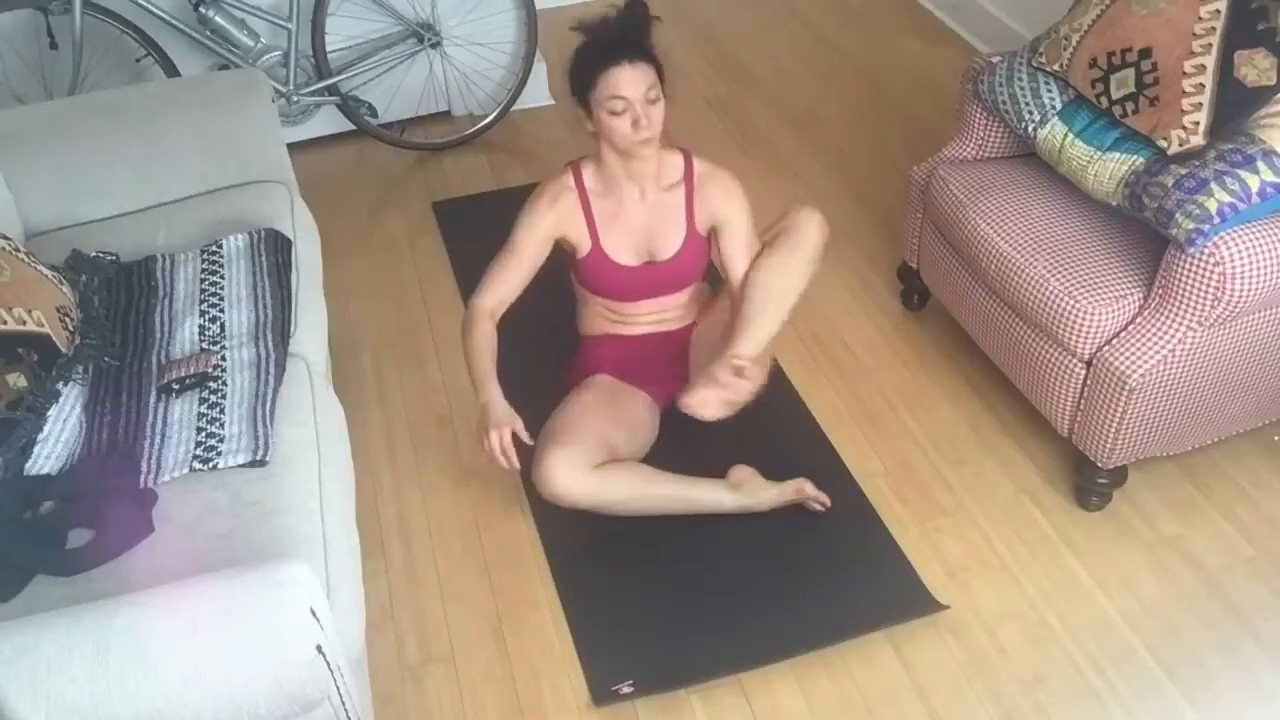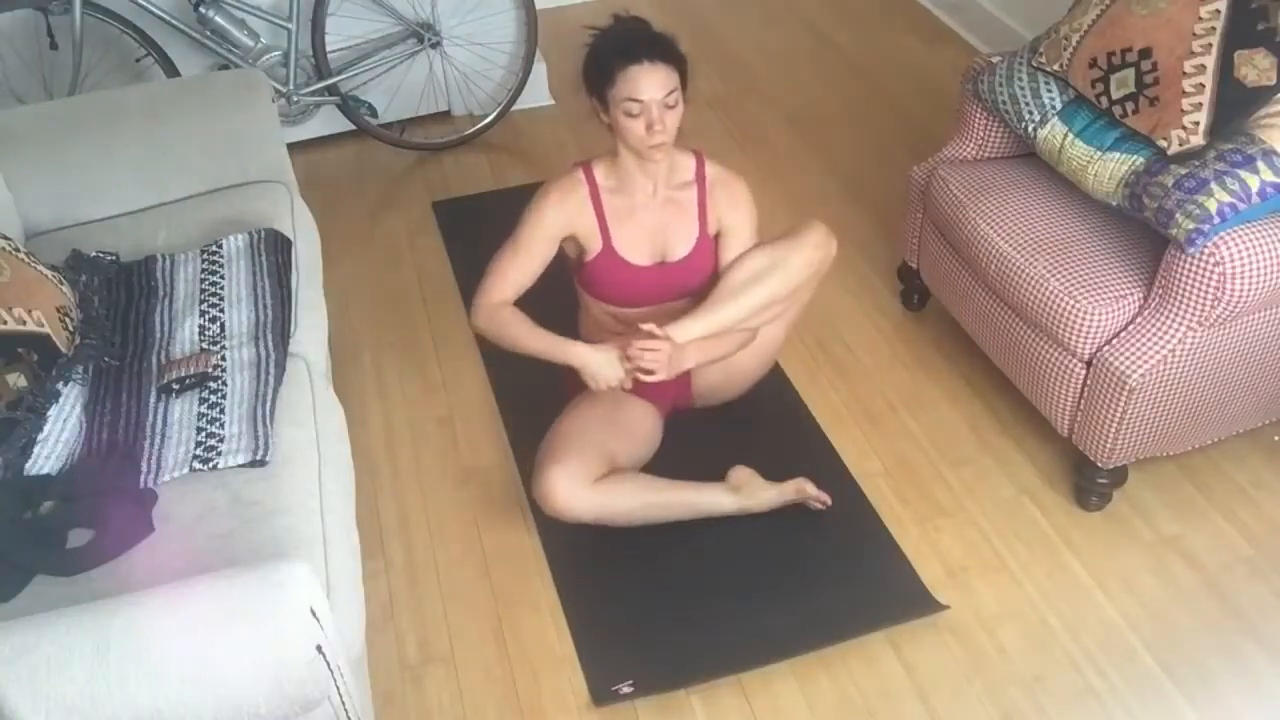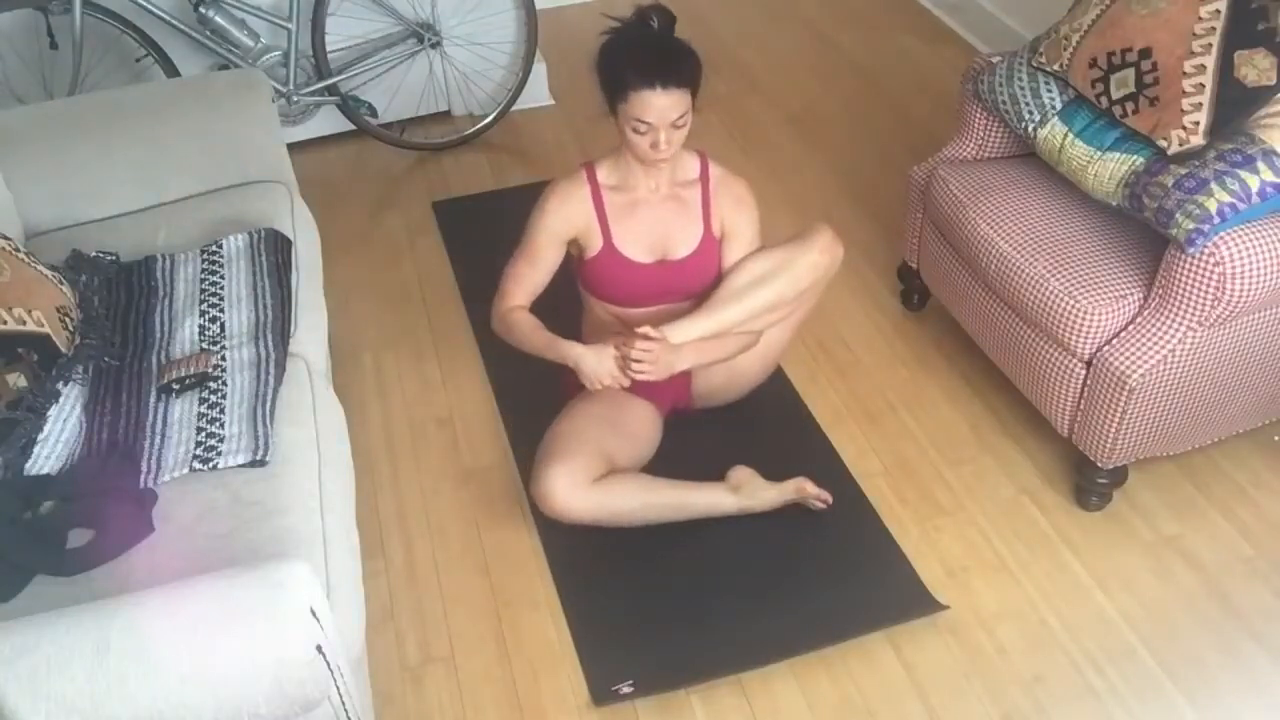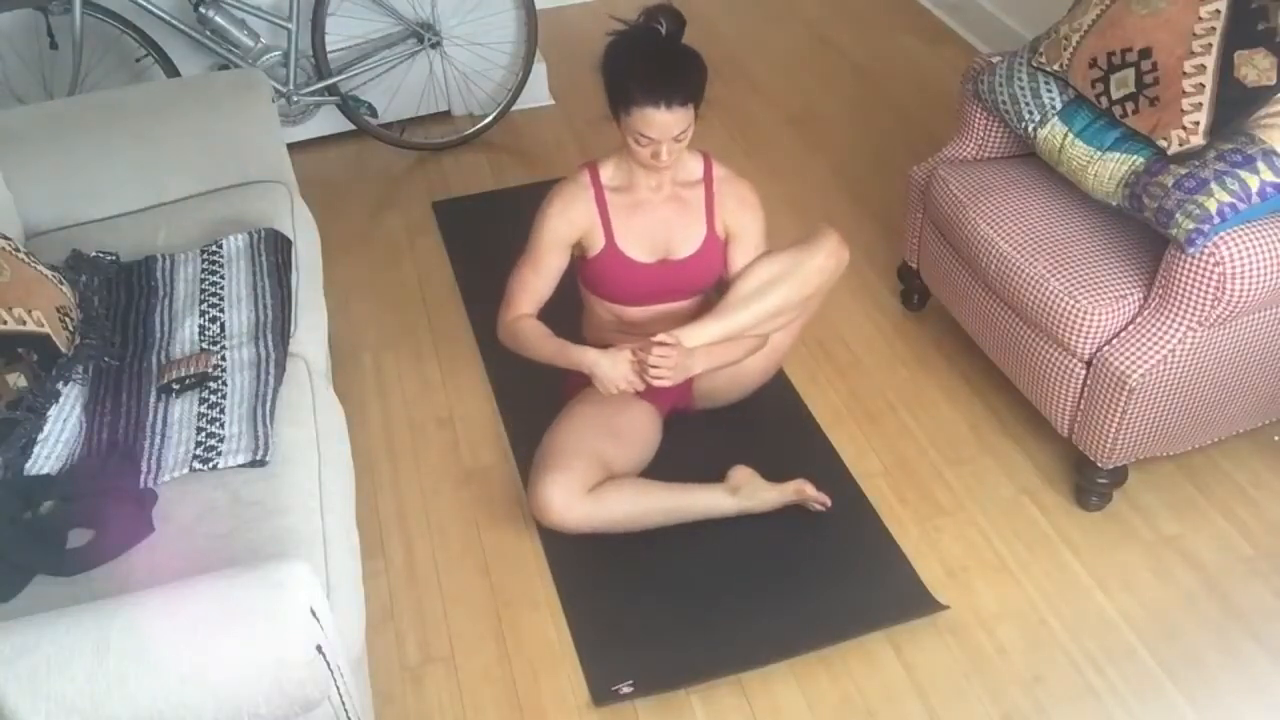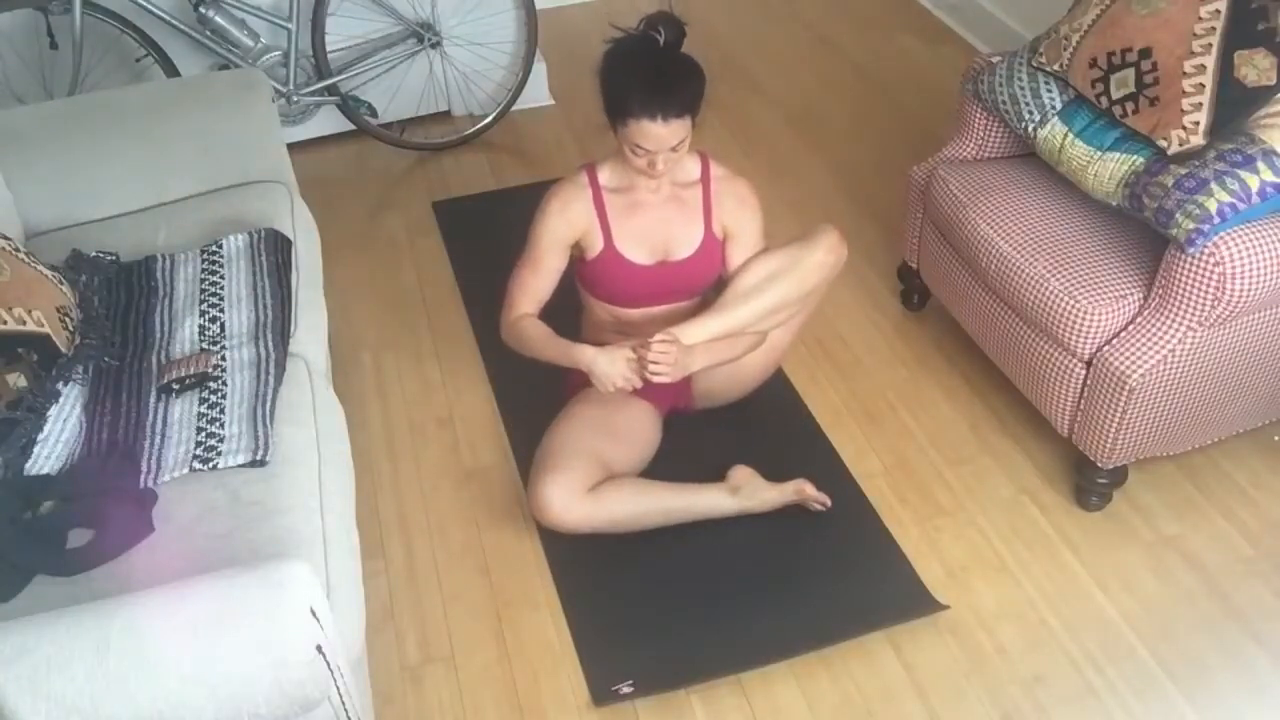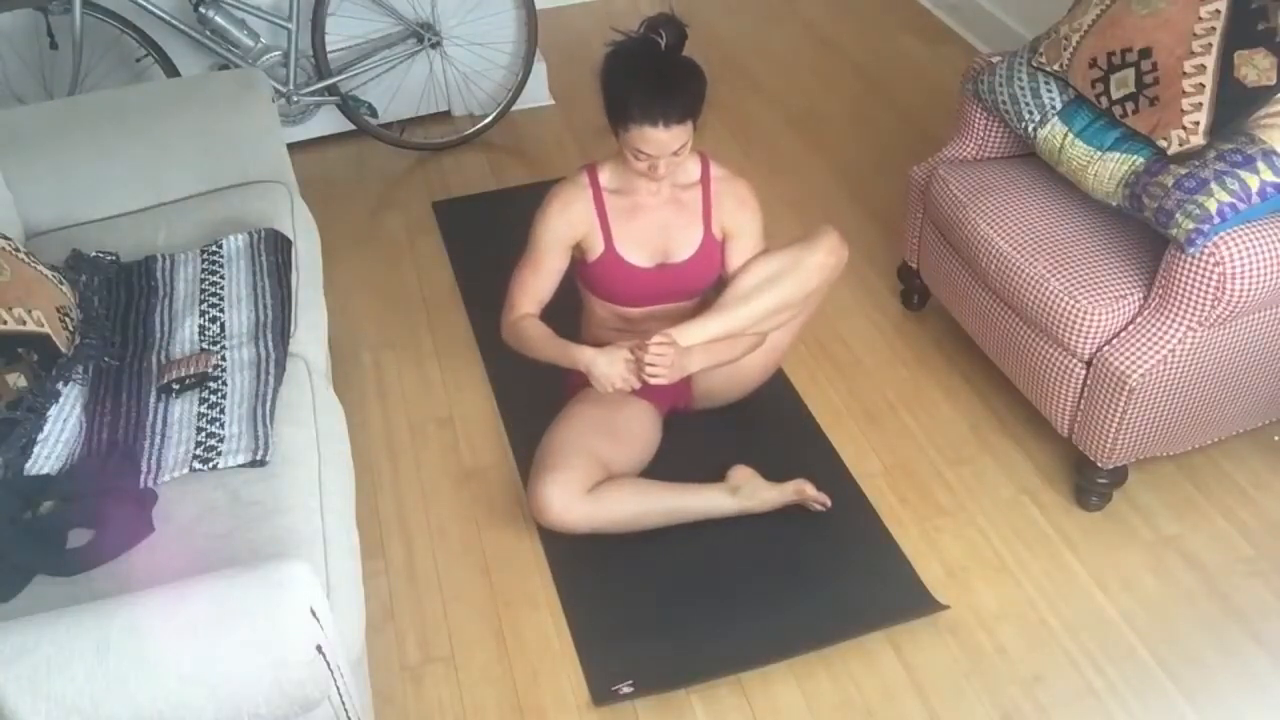
dt=0.7s
person 1, frame 1
left shoulder: (713, 188)
right shoulder: (561, 202)
left elbow: (749, 291)
right elbow: (483, 307)
left wrist: (741, 366)
right wrist: (492, 401)
left hip: (701, 350)
right hip: (615, 370)
left knee: (807, 224)
right knee: (557, 476)
left ankle: (709, 378)
right ankle: (739, 495)
person 1, frame 2
left shoulder: (724, 191)
right shoulder: (569, 200)
left elbow: (743, 323)
right elbow: (488, 309)
left wrist: (680, 352)
right wrist: (581, 354)
left hip: (706, 366)
right hip: (619, 382)
left knee: (815, 243)
right knee: (558, 491)
left ankle: (670, 340)
right ankle: (737, 495)
person 1, frame 3
left shoulder: (728, 194)
right shoulder: (571, 201)
left elbow: (746, 326)
right elbow: (507, 311)
left wrist: (673, 351)
right wrist: (575, 354)
left hip: (706, 368)
right hip: (621, 384)
left knee: (822, 247)
right knee: (558, 491)
left ankle: (667, 338)
right ankle: (737, 496)
person 1, frame 4
left shoulder: (731, 195)
right shoulder: (575, 202)
left elbow: (753, 326)
right elbow: (514, 322)
left wrist: (689, 355)
right wrist: (590, 360)
left hip: (708, 370)
right hip: (619, 381)
left knee: (827, 251)
right knee: (554, 501)
left ankle: (680, 350)
right ankle: (736, 495)
person 1, frame 5
left shoulder: (730, 194)
right shoulder: (573, 203)
left elbow: (752, 326)
right elbow: (516, 321)
left wrist: (687, 353)
right wrist: (588, 356)
left hip: (707, 369)
right hip: (619, 384)
left knee: (826, 247)
right knee: (555, 502)
left ankle: (676, 339)
right ankle: (738, 496)
person 1, frame 6
left shoulder: (729, 195)
right shoulder: (573, 204)
left elbow: (751, 325)
right elbow: (517, 322)
left wrist: (685, 355)
right wrist: (587, 358)
left hip: (707, 369)
right hip: (618, 380)
left knee: (827, 249)
right knee: (554, 502)
left ankle: (676, 343)
right ankle: (736, 495)
